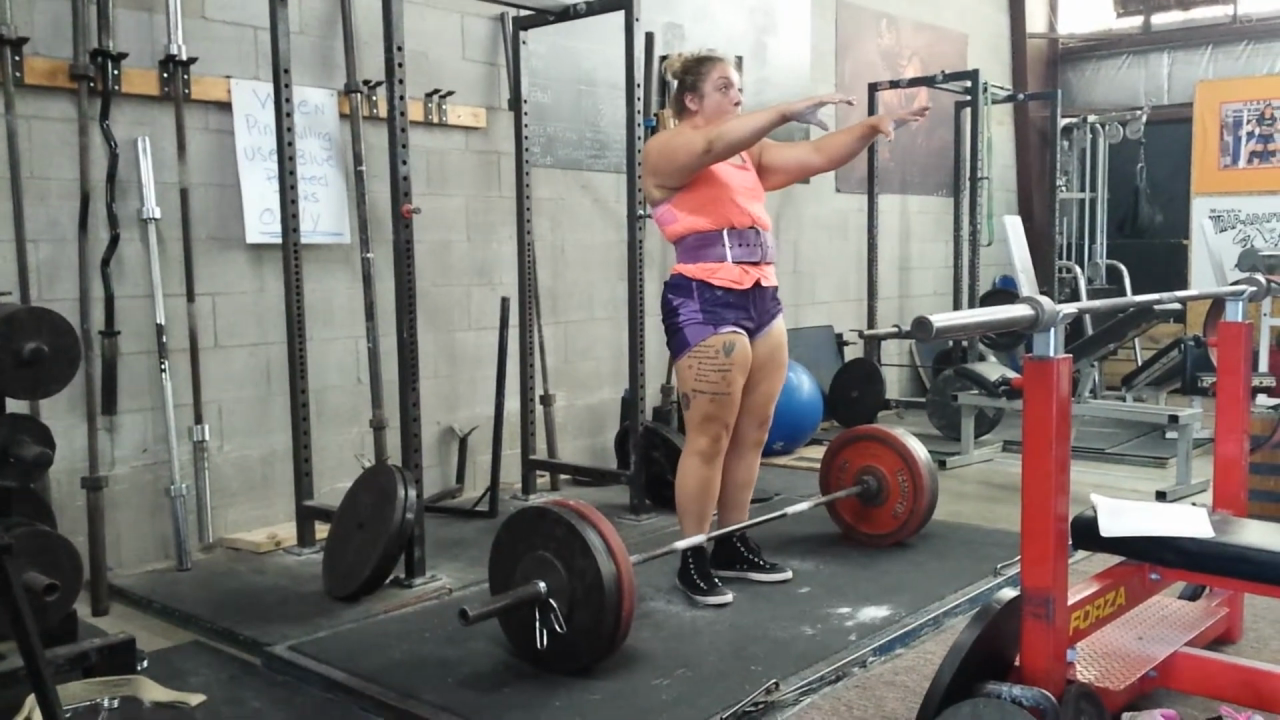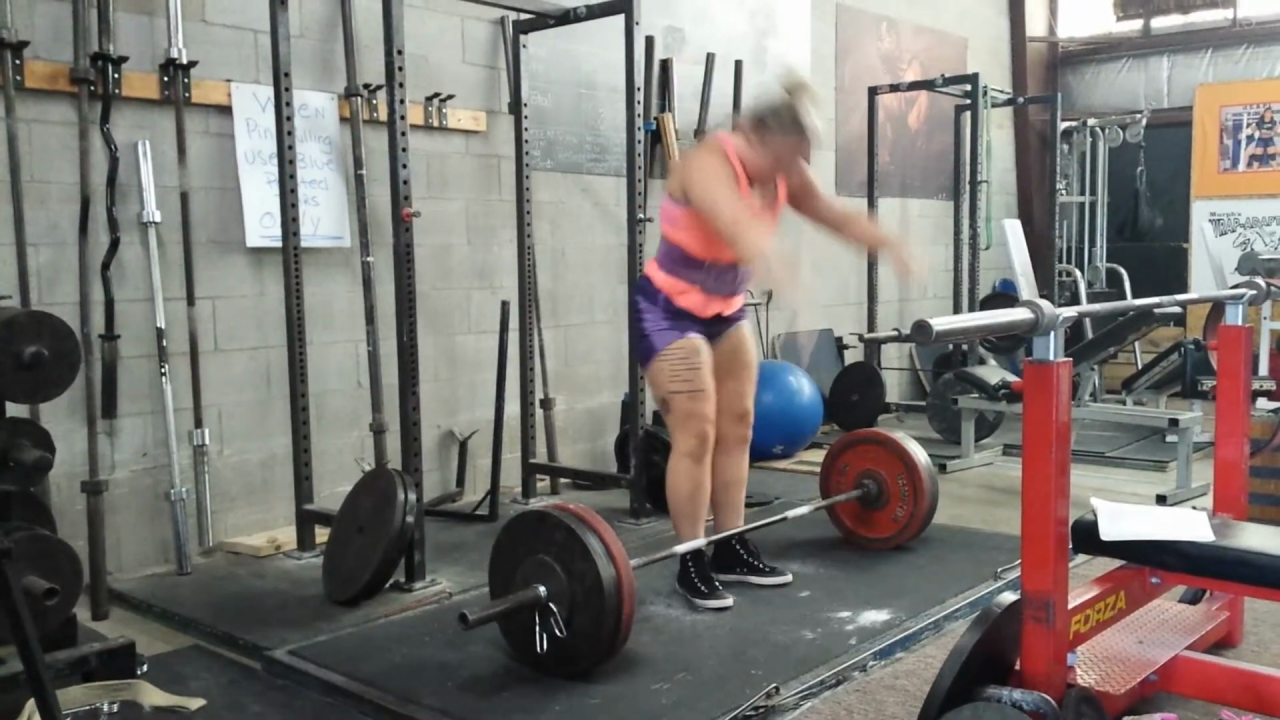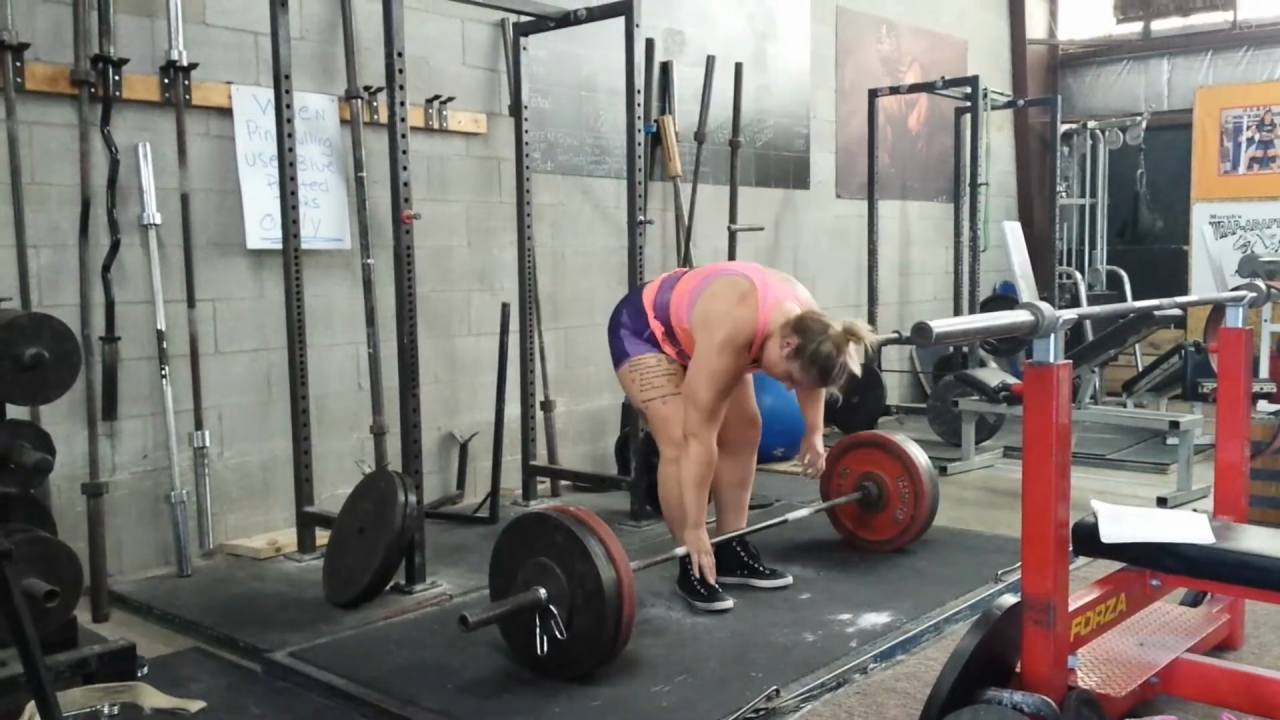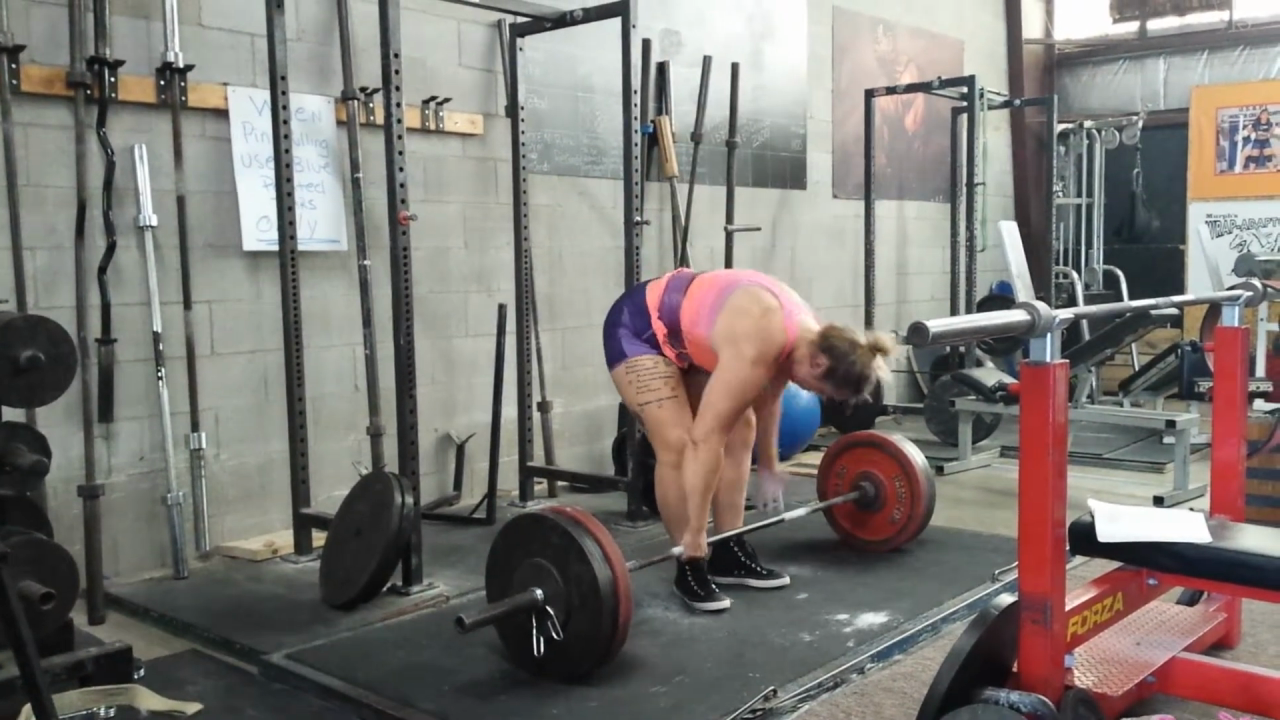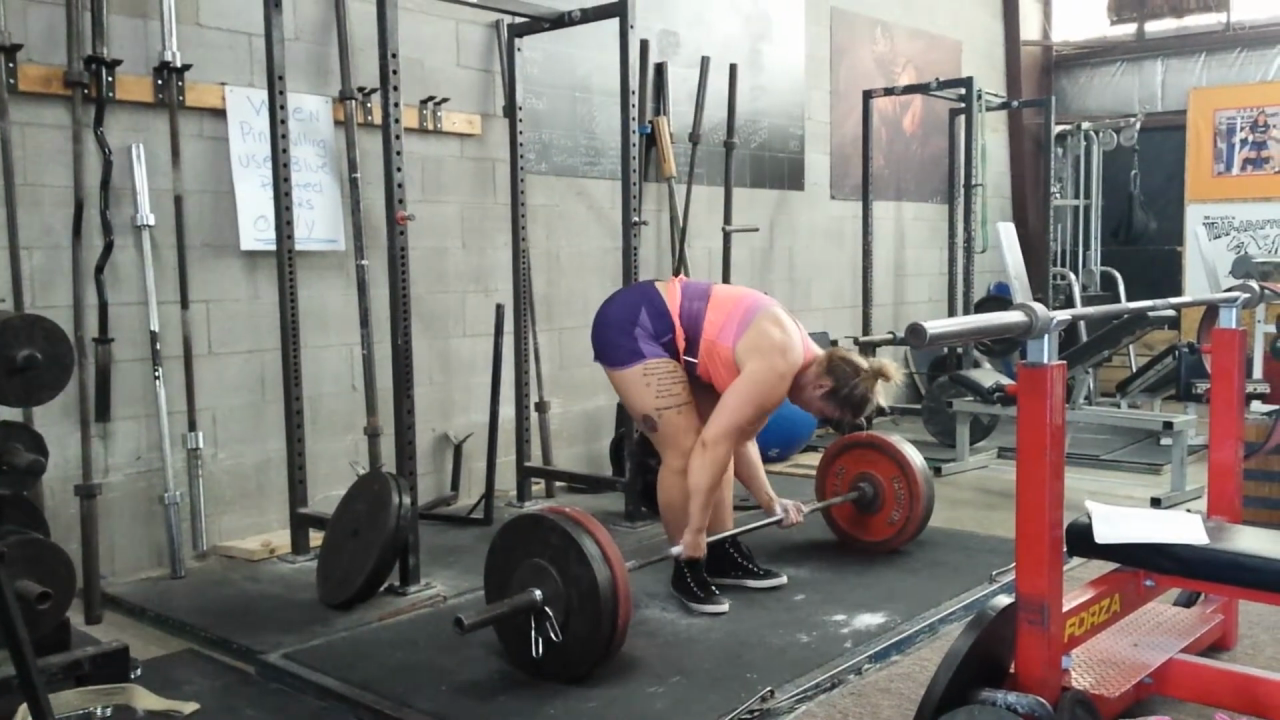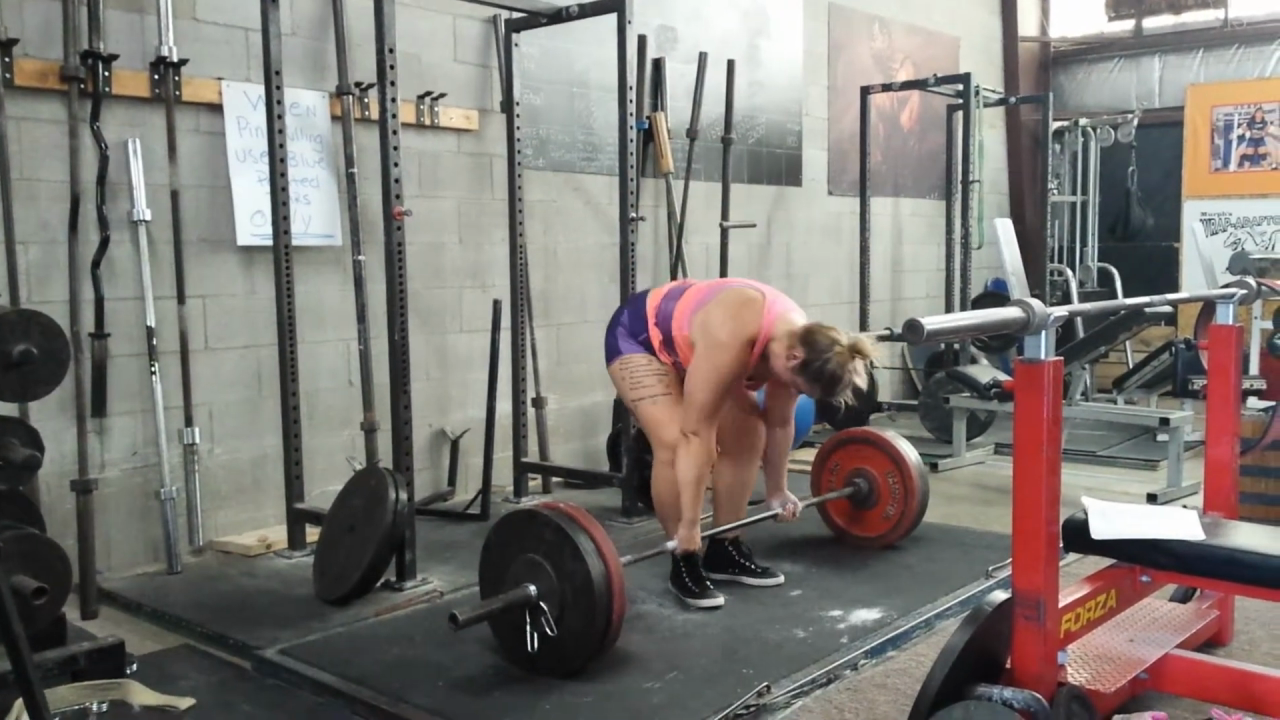
dt=0.4s
person 1, frame 1
left shoulder: (748, 151)
right shoulder: (665, 150)
left elbow: (816, 157)
right elbow: (714, 144)
left wrist: (871, 127)
right wrist: (788, 110)
left hip: (761, 300)
right hip: (704, 303)
left knee: (751, 434)
right knee: (709, 437)
left ankle: (731, 545)
right ankle: (692, 560)
person 1, frame 2
left shoulder: (780, 171)
right shoulder: (708, 164)
left elbow: (835, 214)
right elbow: (734, 219)
left wrist: (887, 244)
right wrist: (767, 253)
left hip: (723, 308)
right hip: (669, 311)
left knee: (737, 428)
right knee: (695, 437)
left ankle: (732, 547)
right ankle: (693, 563)
person 1, frame 3
left shoulder: (806, 321)
right shoulder: (730, 331)
left elbow: (811, 378)
right elbow: (698, 436)
left wrist: (814, 433)
right wrist: (695, 530)
left hip: (690, 331)
right hip: (643, 331)
left knee: (744, 432)
right knee: (678, 443)
left ankle: (732, 552)
right ankle: (691, 567)
person 1, frame 4
left shoulder: (806, 335)
right shoulder: (758, 348)
left elbow: (764, 406)
right elbow: (705, 440)
left wrist: (769, 467)
right wrist: (694, 533)
left hip: (685, 333)
right hip: (638, 328)
left knee: (738, 433)
right knee: (677, 445)
left ankle: (729, 552)
right ankle: (690, 565)
person 1, frame 5
left shoulder: (803, 362)
right shoulder: (778, 368)
left elbow: (738, 438)
right elbow: (714, 444)
left wrist: (770, 501)
right wrist: (695, 531)
left hip: (670, 332)
right hip: (635, 326)
left knee: (723, 436)
right knee: (682, 451)
left ankle: (723, 554)
right ankle: (687, 567)
person 1, frame 6
left shoulder: (798, 339)
right shoulder: (731, 338)
left elbow: (780, 421)
right elbow: (696, 433)
left wrist: (777, 490)
right wrist: (689, 526)
left hip: (690, 350)
right hip: (640, 336)
left knee: (749, 437)
right knee: (675, 445)
left ankle: (724, 550)
right ankle: (685, 562)
